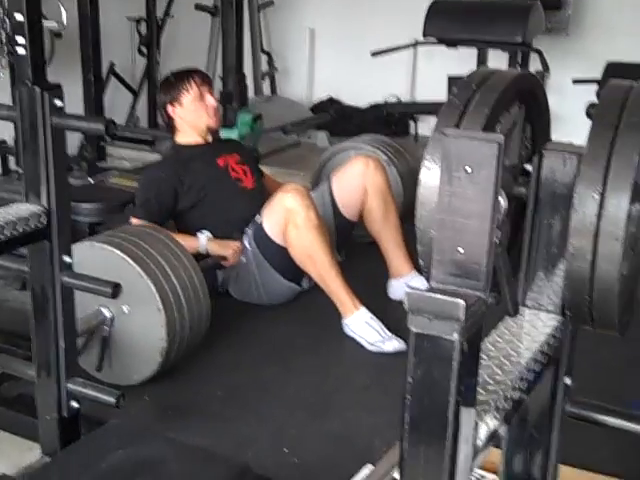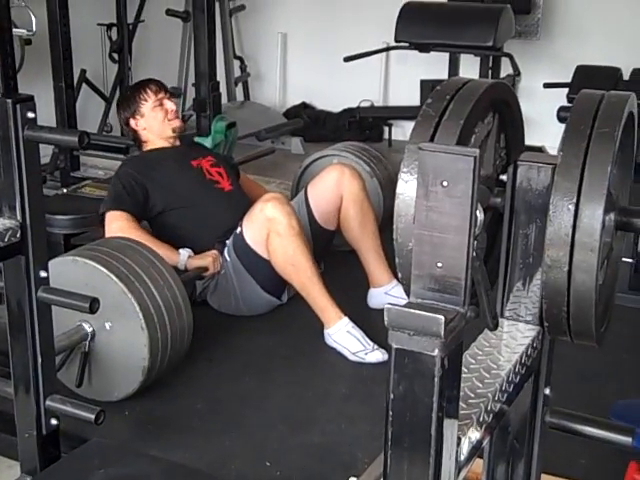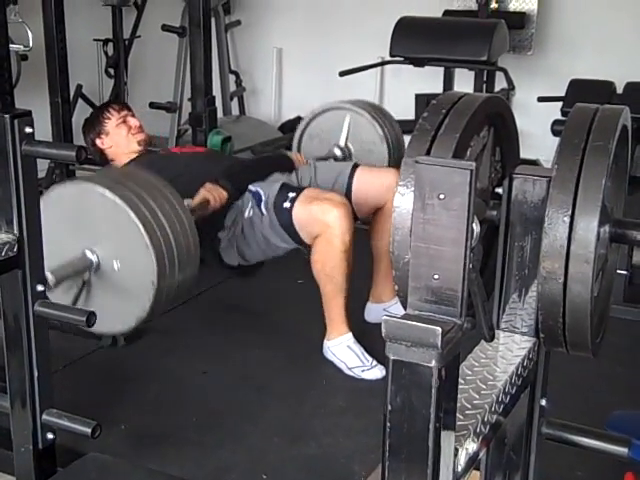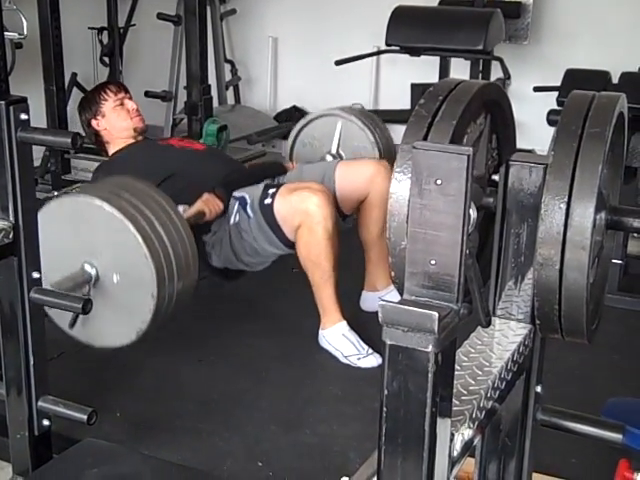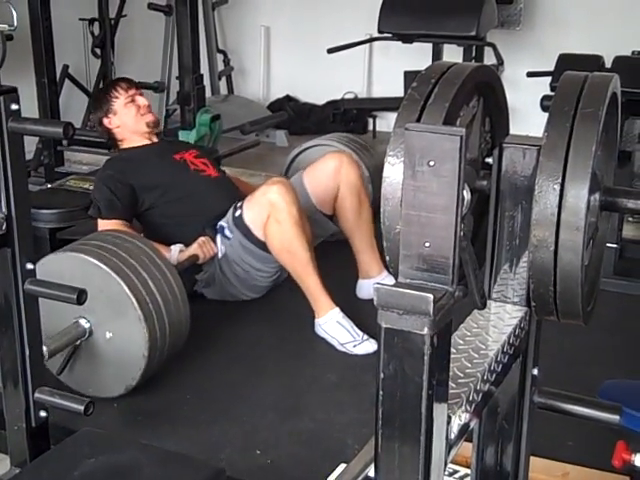
dt=1s
person 1, frame 1
left shoulder: (232, 148)
right shoulder: (165, 173)
left wrist: (313, 204)
right wrist: (206, 243)
left hip: (293, 244)
right hip: (247, 266)
left knee: (364, 169)
right knee: (292, 198)
left ankle: (403, 279)
right ankle: (354, 317)
person 1, frame 2
left shoulder: (199, 151)
right shoulder: (136, 171)
left elbow: (242, 183)
right elbow: (117, 230)
left wrist: (293, 214)
right wrist: (185, 259)
left hip: (278, 254)
right hip: (226, 274)
left knee: (341, 176)
right knee: (273, 208)
left ankle: (384, 288)
right ankle: (337, 326)
person 1, frame 3
left shoulder: (171, 158)
left wrist: (291, 161)
right wrist: (195, 202)
right hip: (244, 211)
left knee: (393, 183)
right knee: (334, 216)
left ankle: (383, 301)
right ankle: (338, 339)
person 1, frame 4
left shoulder: (169, 143)
right shoulder: (111, 173)
left wrist: (284, 169)
right wrist: (186, 213)
left hip: (265, 190)
right hip: (230, 220)
left knee: (374, 173)
right knee: (314, 201)
left ankle: (378, 290)
right ankle: (332, 327)
person 1, frame 5
left shoulder: (181, 147)
right shoulder: (117, 174)
left wrist: (283, 199)
right wrist: (176, 255)
left hip: (262, 233)
right hip: (220, 257)
left knee: (338, 165)
right knee: (276, 194)
left ankle: (373, 278)
right ankle: (327, 316)
